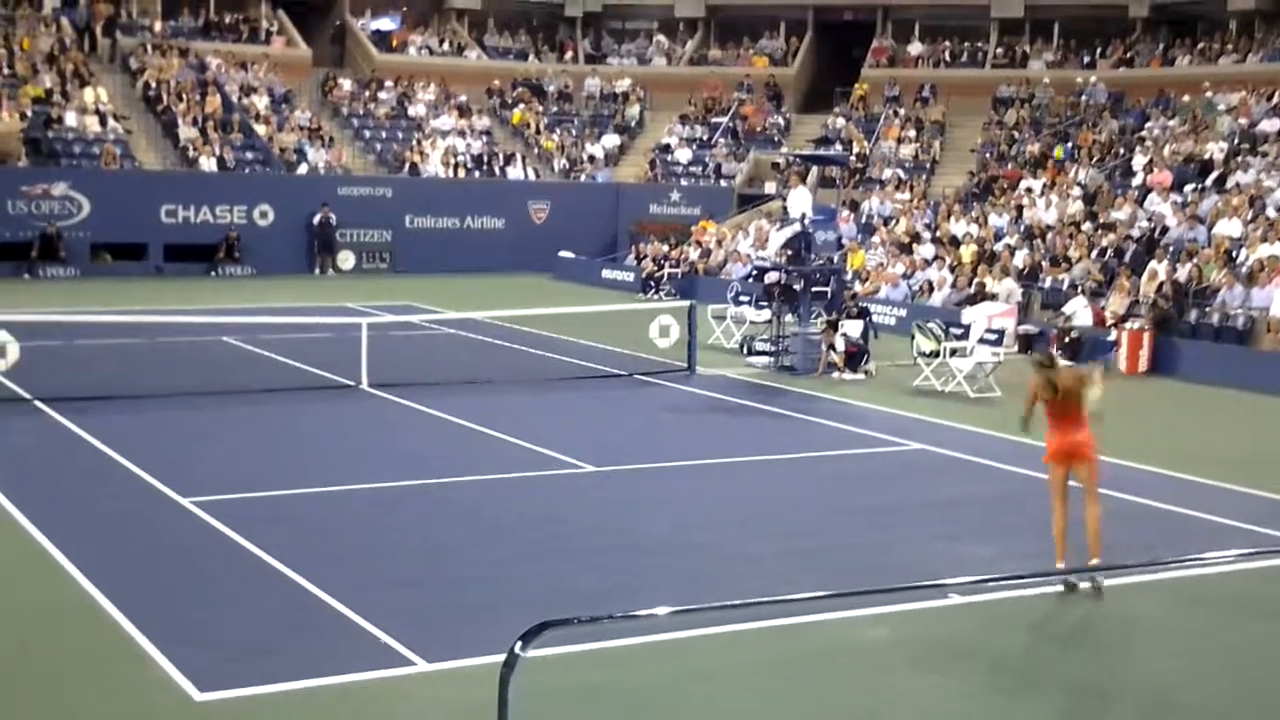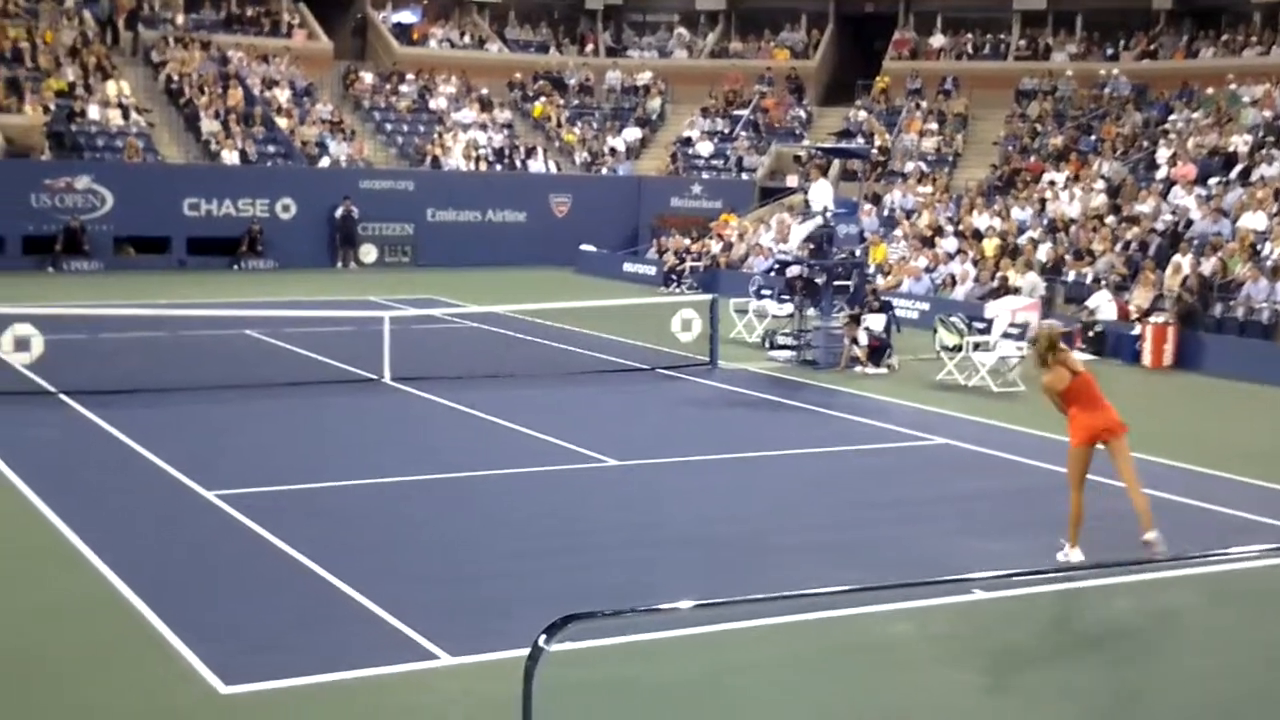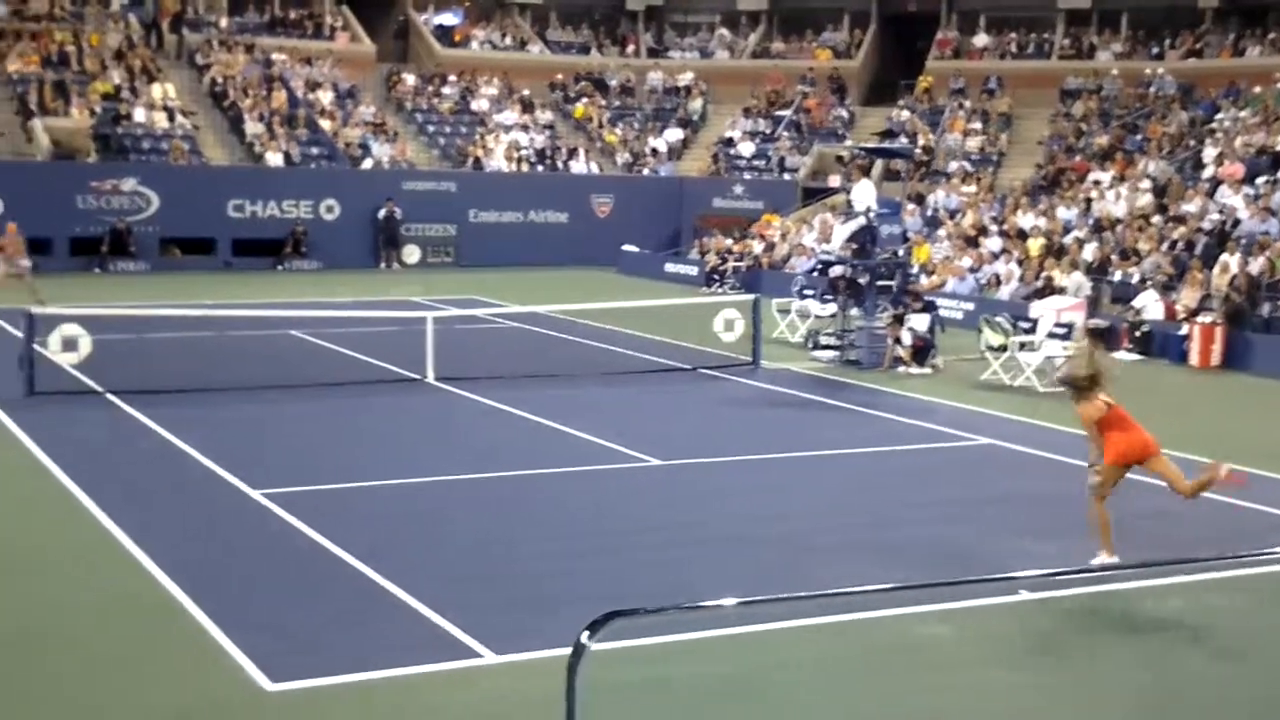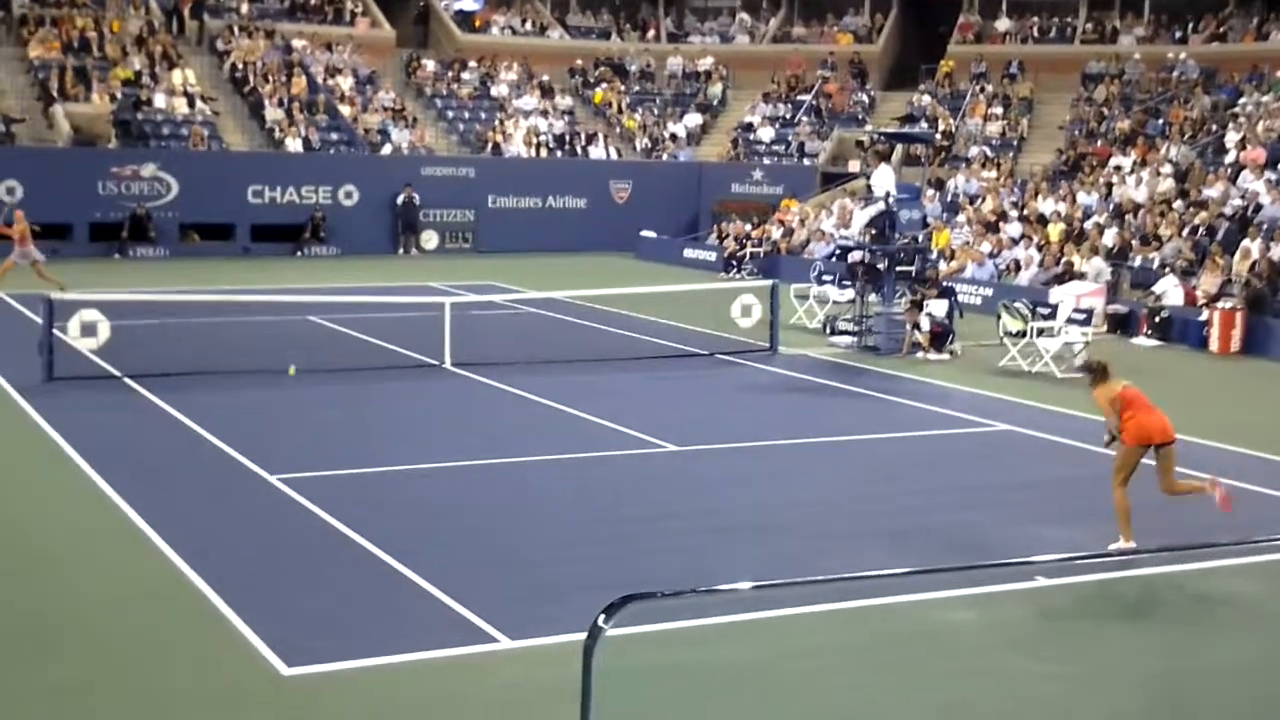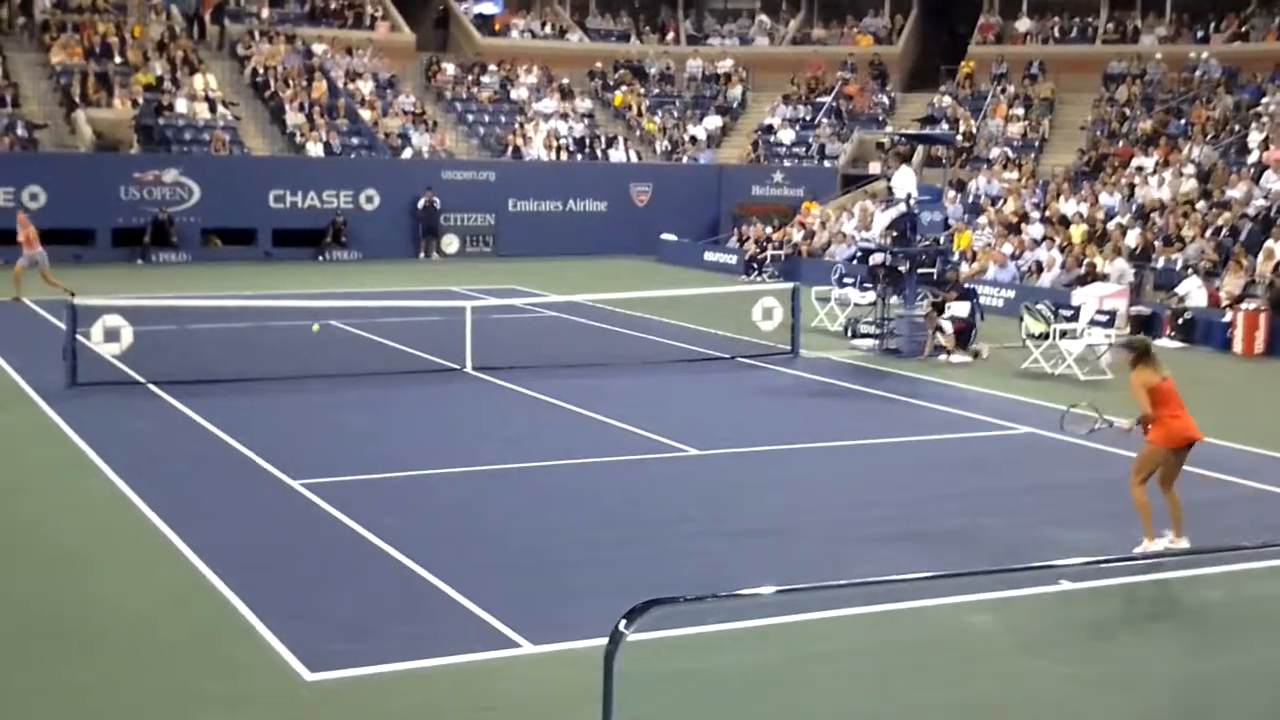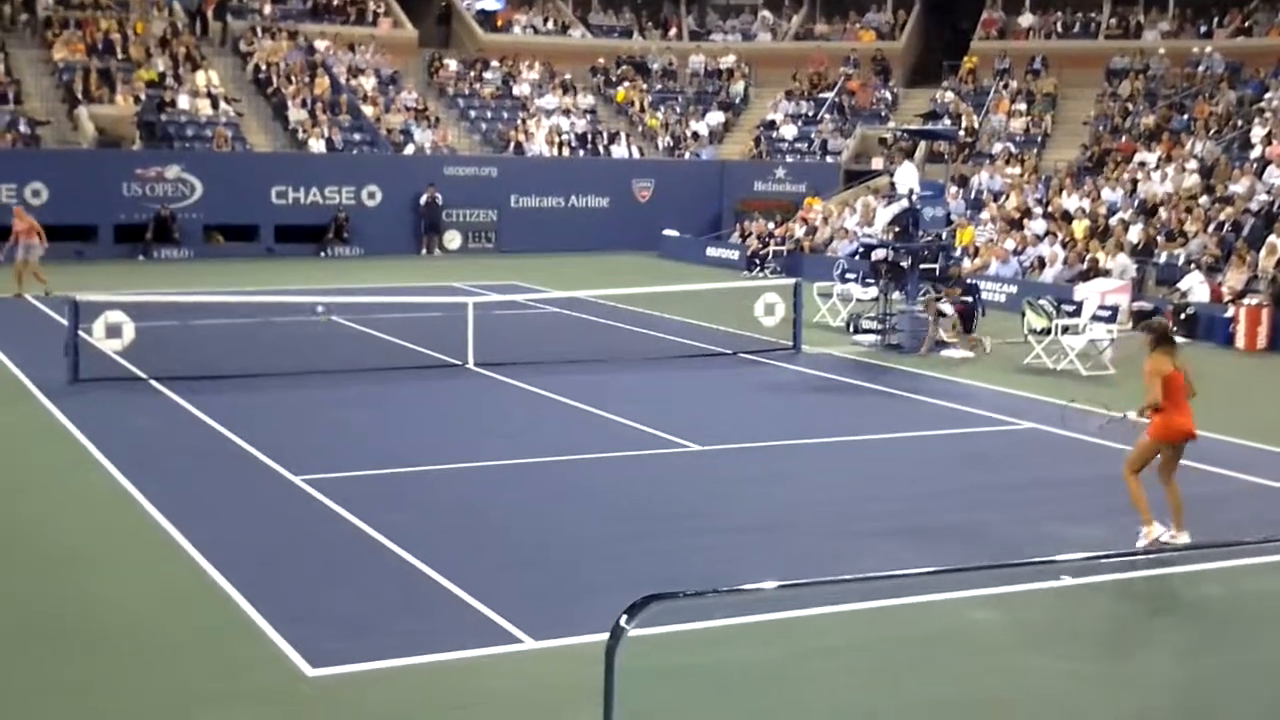
dt=0.2s
person 1, frame 1
left shoulder: (1038, 384)
right shoulder: (1072, 375)
left elbow: (1027, 414)
right elbow: (1094, 374)
left wrist: (1026, 422)
left hip: (1058, 445)
right hip: (1081, 443)
left knee: (1059, 508)
right knee: (1092, 503)
left ankle: (1061, 566)
right ankle: (1095, 563)
person 1, frame 2
left shoulder: (1047, 381)
right shoulder: (1068, 358)
left elbow: (1065, 410)
left hip: (1083, 427)
right hip: (1107, 419)
left knee: (1075, 489)
right knee: (1131, 479)
left ankle: (1072, 548)
right ankle: (1149, 531)
person 1, frame 3
left shoulder: (1083, 410)
right shoulder: (1100, 393)
left elbow: (1097, 445)
left wrist: (1094, 468)
left hip: (1121, 447)
right hip: (1143, 441)
left knee: (1098, 498)
right knee: (1186, 490)
left ankle: (1108, 554)
right ankle: (1216, 472)
person 1, frame 4
left shoulder: (1099, 393)
right shoulder: (1122, 383)
left elbow: (1115, 426)
left wrist: (1111, 436)
left hip: (1140, 428)
right hip: (1162, 424)
left knee: (1119, 484)
right knee: (1170, 487)
left ankle: (1127, 541)
right ankle: (1209, 488)
person 1, frame 5
left shoulder: (1137, 376)
right shoulder: (1161, 371)
left elbow: (1147, 412)
left wrist: (1138, 422)
right wrist: (1148, 422)
left hip: (1167, 430)
right hip: (1187, 429)
left knee: (1137, 482)
right knee: (1166, 484)
left ankle: (1151, 541)
right ankle: (1179, 537)
person 1, frame 6
left shoulder: (1153, 361)
right shoulder: (1176, 359)
left elbow: (1156, 400)
right elbow: (1190, 392)
left wrist: (1144, 409)
left hip: (1165, 424)
right hip: (1185, 423)
left knee: (1130, 471)
right knee: (1167, 477)
left ankle: (1150, 526)
right ankle: (1179, 532)
